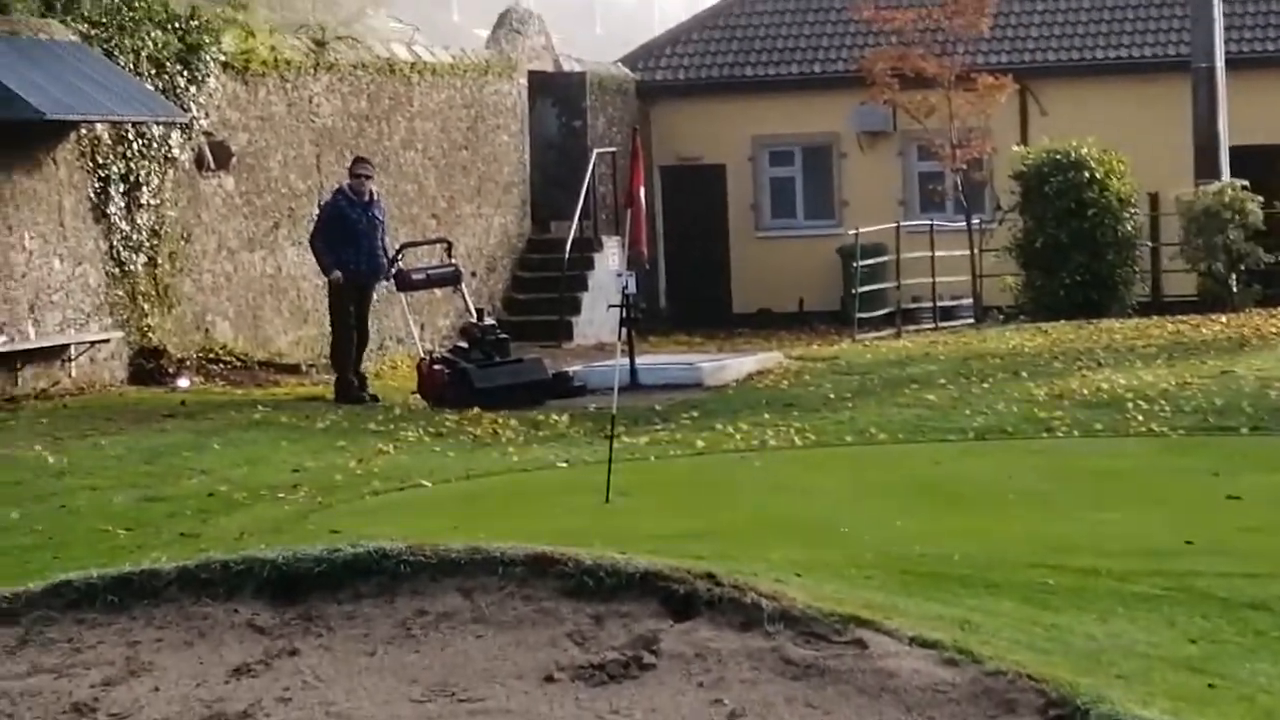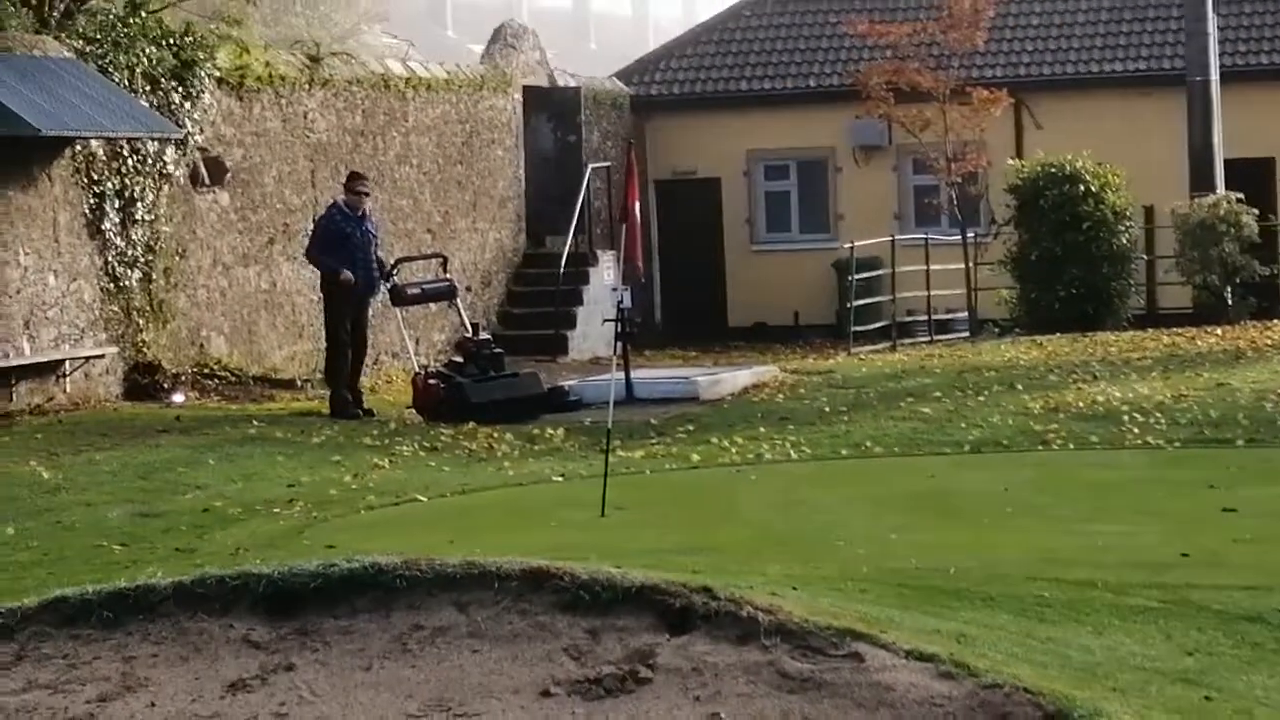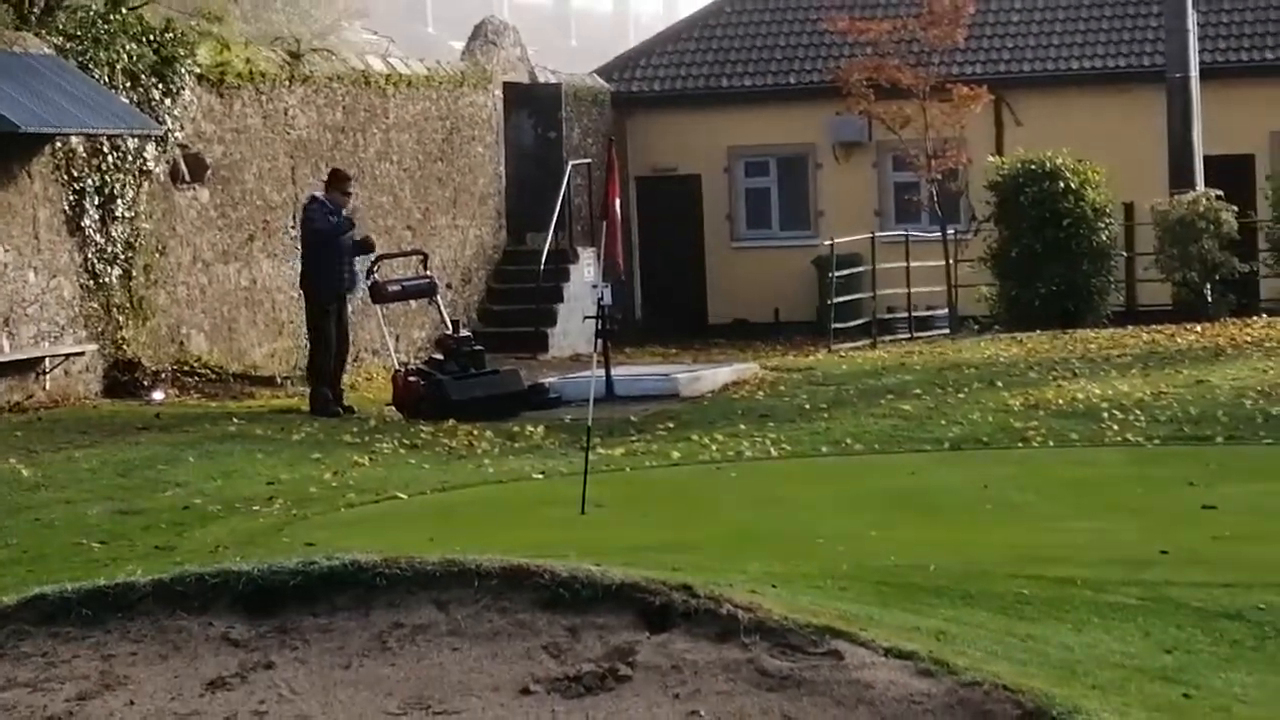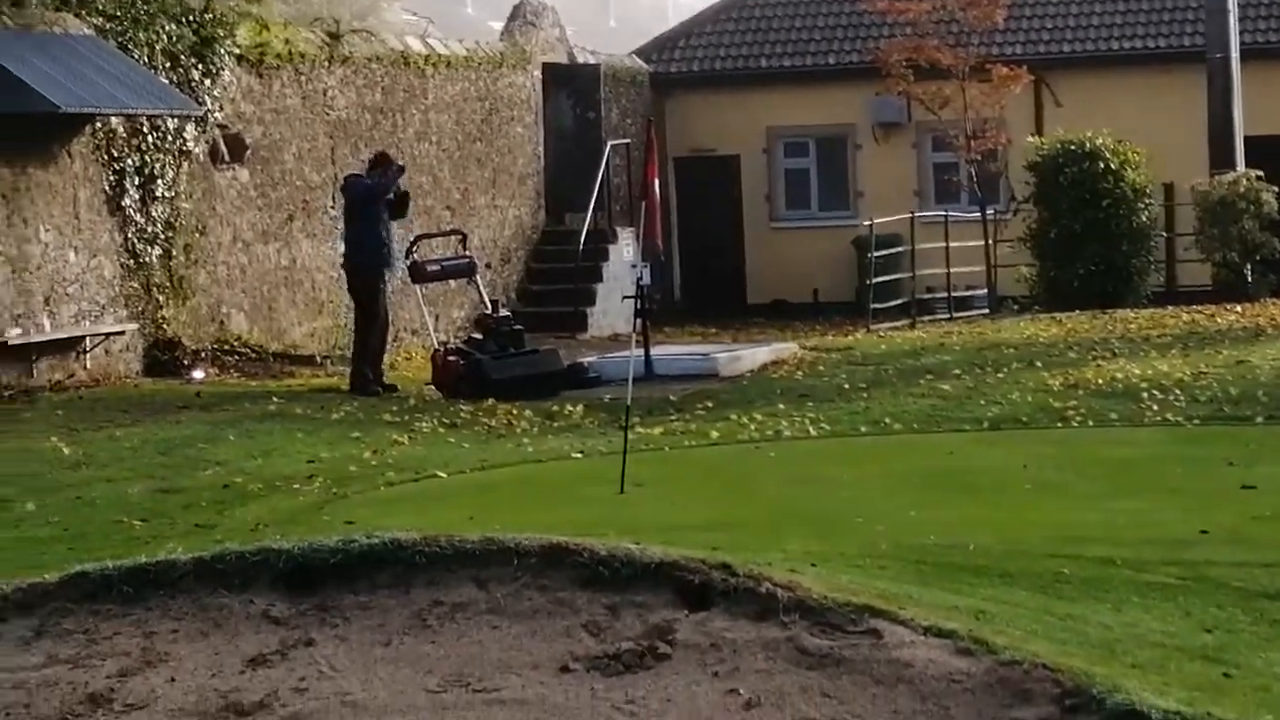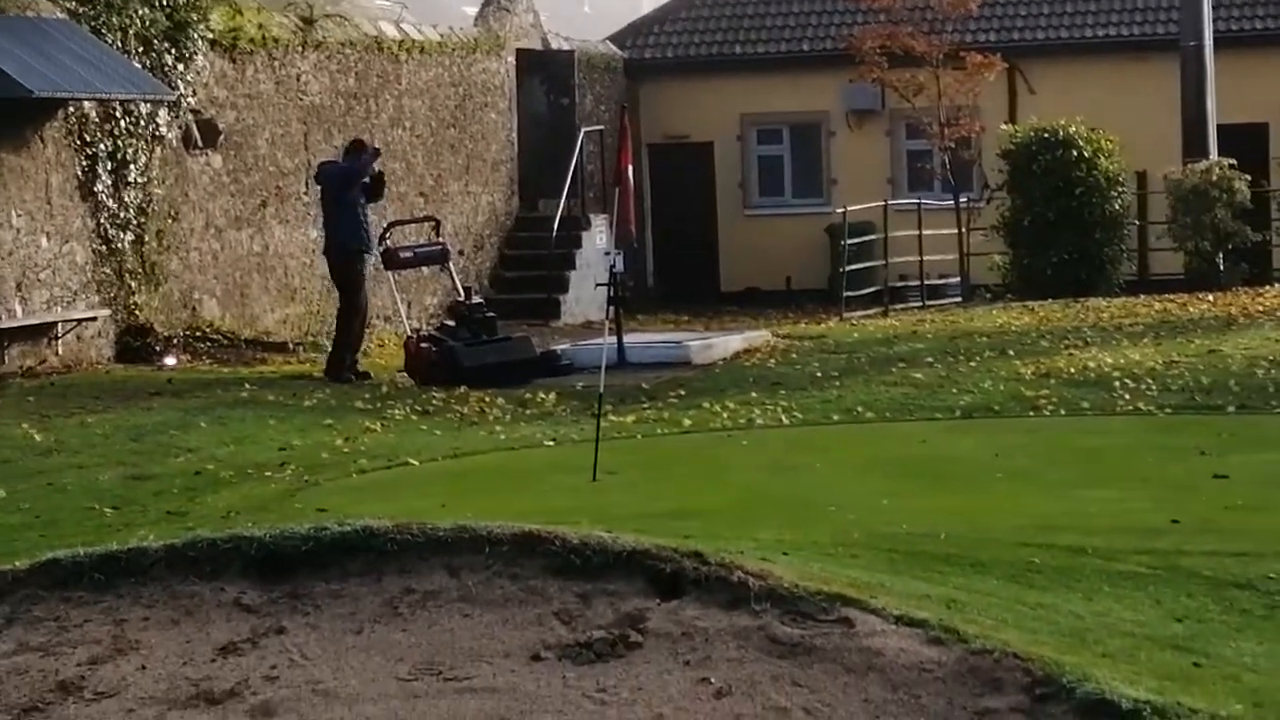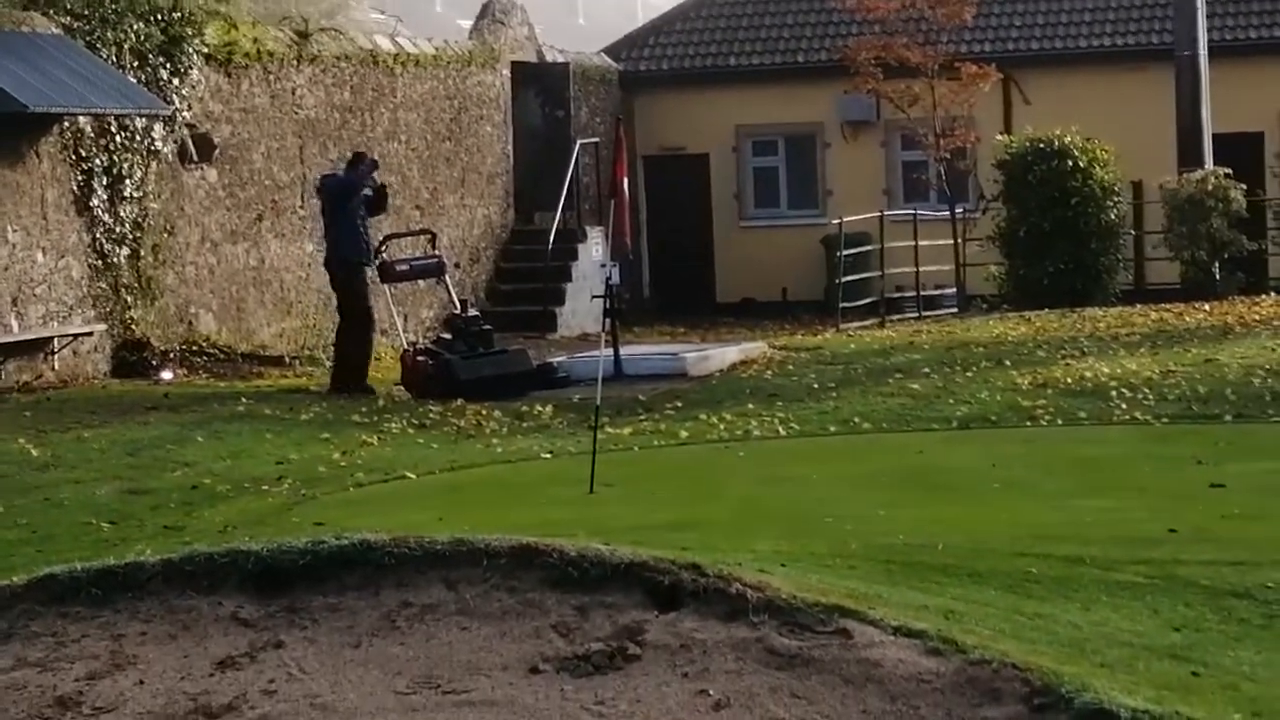
dt=0.2s
person 1, frame 1
left shoulder: (377, 205)
right shoulder: (336, 204)
right elbow: (318, 240)
left wrist: (386, 264)
right wrist: (330, 268)
left hip: (368, 279)
right hip: (344, 278)
left knee: (361, 331)
right knee: (344, 330)
left ankle: (357, 382)
right ankle: (345, 387)
person 1, frame 2
left shoulder: (368, 220)
right shoulder: (331, 219)
right elbow: (313, 253)
left wrist: (383, 270)
right wrist: (336, 271)
left hip: (363, 293)
right hip: (339, 293)
left knee: (359, 346)
right knee: (339, 346)
left ankle: (353, 398)
right ankle: (339, 402)
person 1, frame 3
left shoulder: (339, 214)
right shoulder: (315, 211)
left elbow: (346, 246)
right elbow: (318, 234)
left wrist: (362, 244)
right wrist: (347, 225)
left hip: (339, 289)
right hip: (319, 289)
left knee: (340, 344)
right knee: (323, 344)
left ankle: (334, 395)
right ankle: (320, 399)
person 1, frame 4
left shoulder: (375, 192)
right shoulder: (358, 187)
left elbow: (394, 211)
right elbow: (381, 189)
left wrist: (400, 194)
right wrist: (395, 174)
left hip: (374, 265)
right hip: (363, 266)
left knee: (380, 322)
right knee: (370, 321)
left ankle: (374, 375)
right ankle: (361, 378)
person 1, frame 5
left shoulder: (350, 181)
right shoulder: (335, 174)
left elbow: (373, 194)
right elbow: (356, 170)
left wrist: (375, 174)
right wrist: (370, 157)
left hip: (351, 250)
right hip: (344, 250)
left knee: (356, 307)
right knee: (354, 306)
left ankle: (348, 362)
right ankle: (337, 364)
person 1, frame 6
left shoulder: (355, 194)
right shoulder: (336, 187)
left elbow: (377, 207)
right elbow: (353, 182)
left wrist: (378, 187)
right wrist: (369, 169)
left hip: (351, 262)
right hip: (345, 262)
left knee: (351, 320)
right knee: (363, 319)
left ankle: (342, 377)
right ankle: (355, 378)
